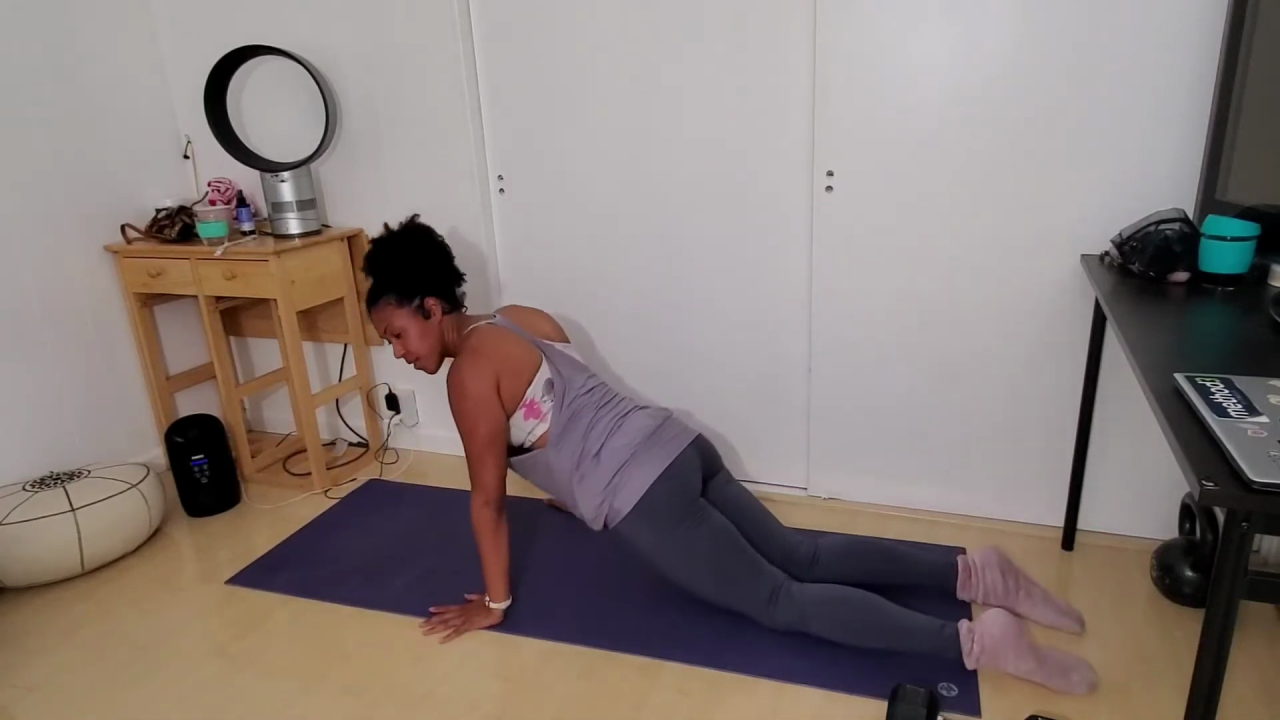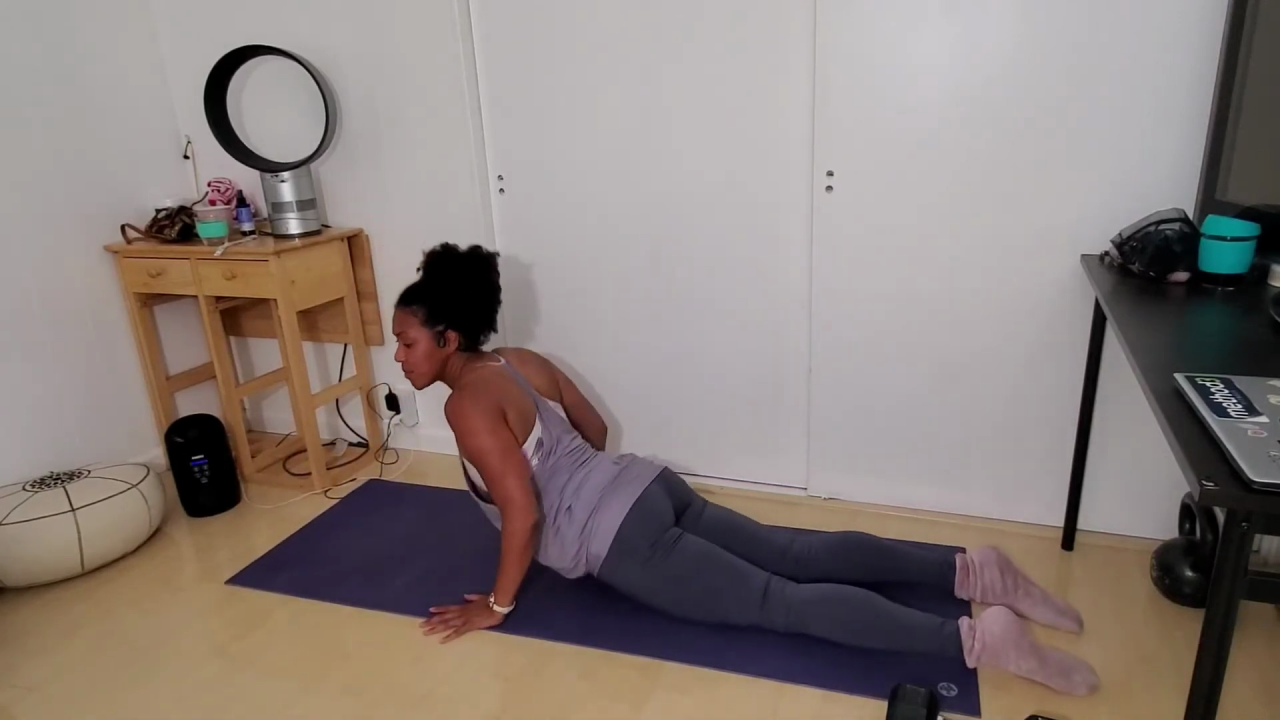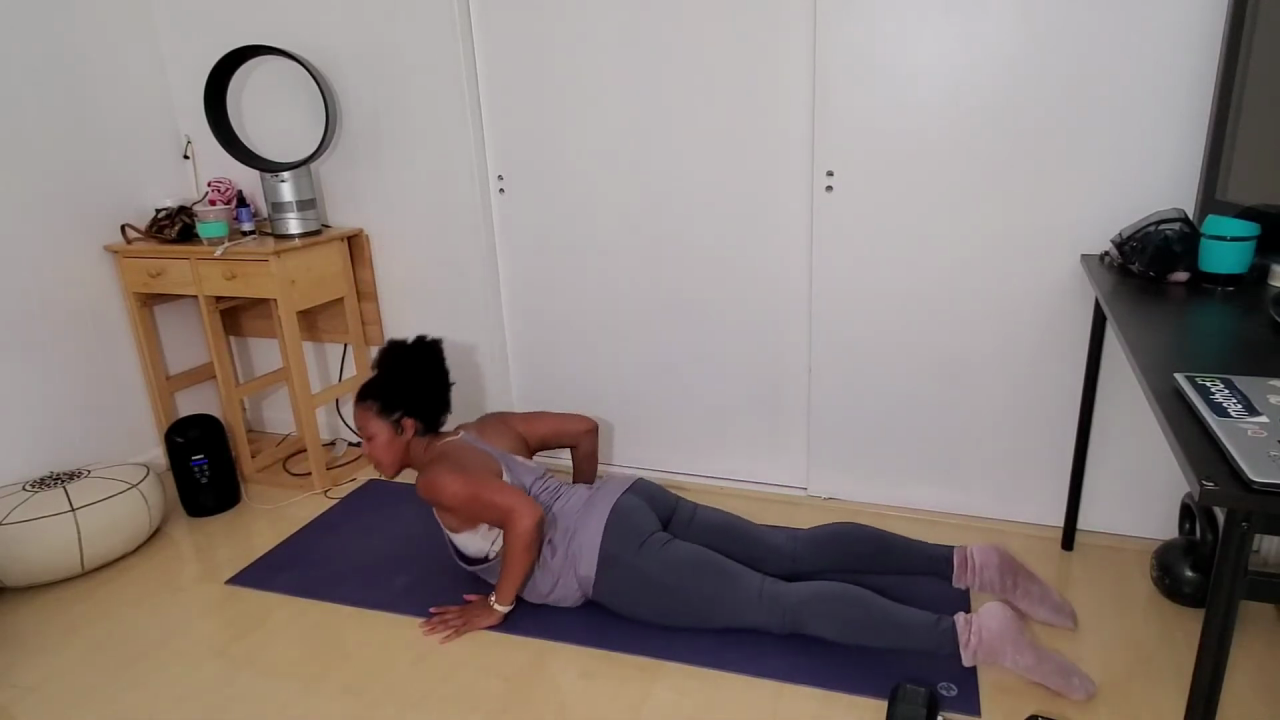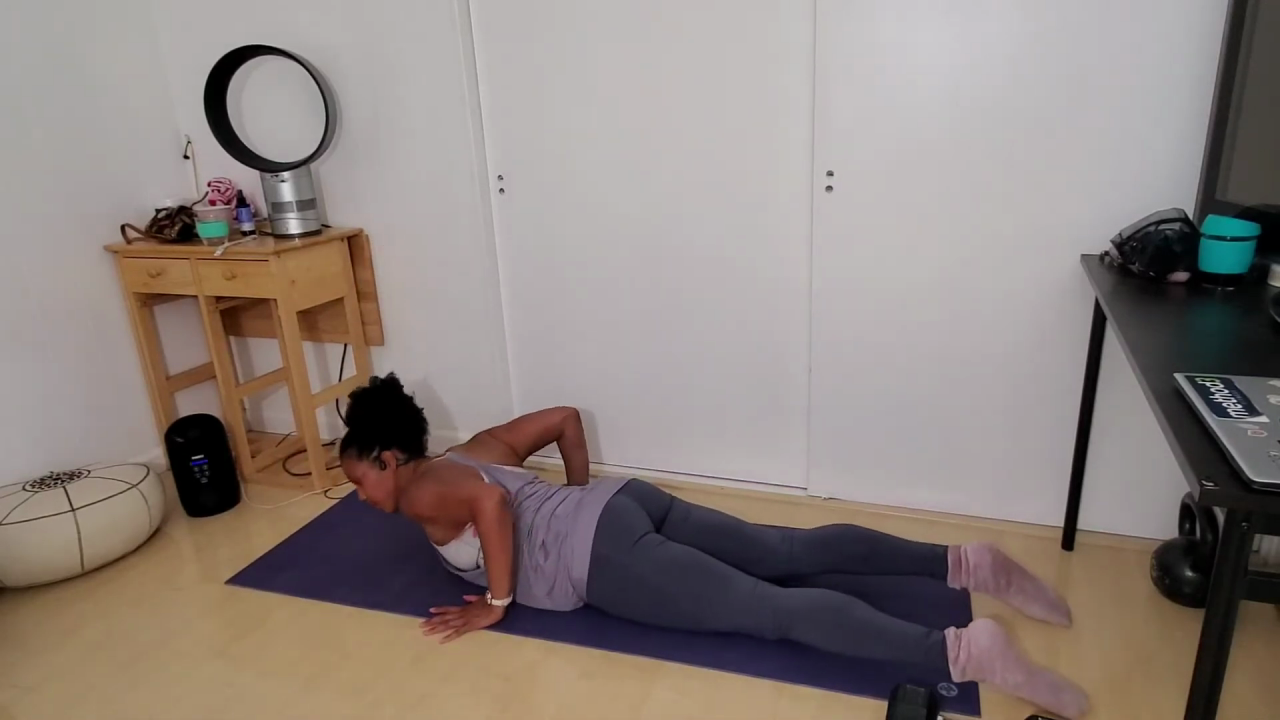
dt=0.4s
person 1, frame 1
left shoulder: (469, 370)
right shoulder: (521, 317)
left elbow: (488, 498)
left wrist: (494, 602)
right wrist: (580, 484)
left hip: (642, 494)
right hip: (674, 448)
left knee: (781, 602)
right knee: (802, 558)
left ankle: (972, 642)
right ankle: (972, 574)
person 1, frame 2
left shoulder: (467, 405)
right shoulder: (519, 361)
left elbow: (522, 512)
left wrist: (497, 604)
left hip: (623, 541)
right hip: (647, 486)
left knee: (783, 604)
right knee: (803, 556)
left ankle: (976, 639)
right ankle: (970, 570)
person 1, frame 3
left shoulder: (437, 479)
right shoulder: (486, 429)
left elbow: (526, 514)
right elbow: (585, 427)
left wrist: (497, 605)
left hip: (615, 558)
right hip: (631, 503)
left knee: (780, 605)
right knee: (796, 553)
left ankle: (972, 635)
right ankle: (969, 563)
person 1, frame 4
left shoulder: (423, 493)
right shoulder: (475, 447)
left elbow: (487, 499)
right elbow: (565, 416)
left wrist: (496, 601)
left hip: (604, 558)
right hip: (624, 502)
left knee: (773, 609)
right knee: (792, 553)
left ankle: (960, 649)
right ankle: (962, 563)
